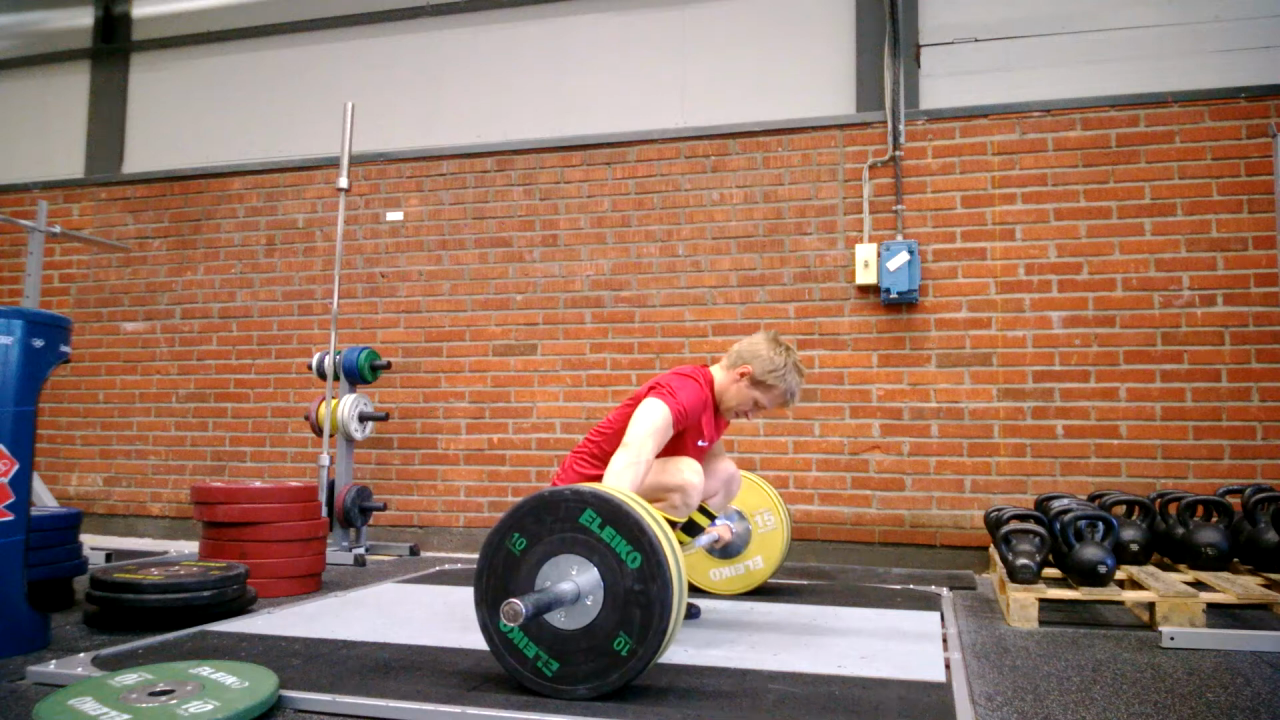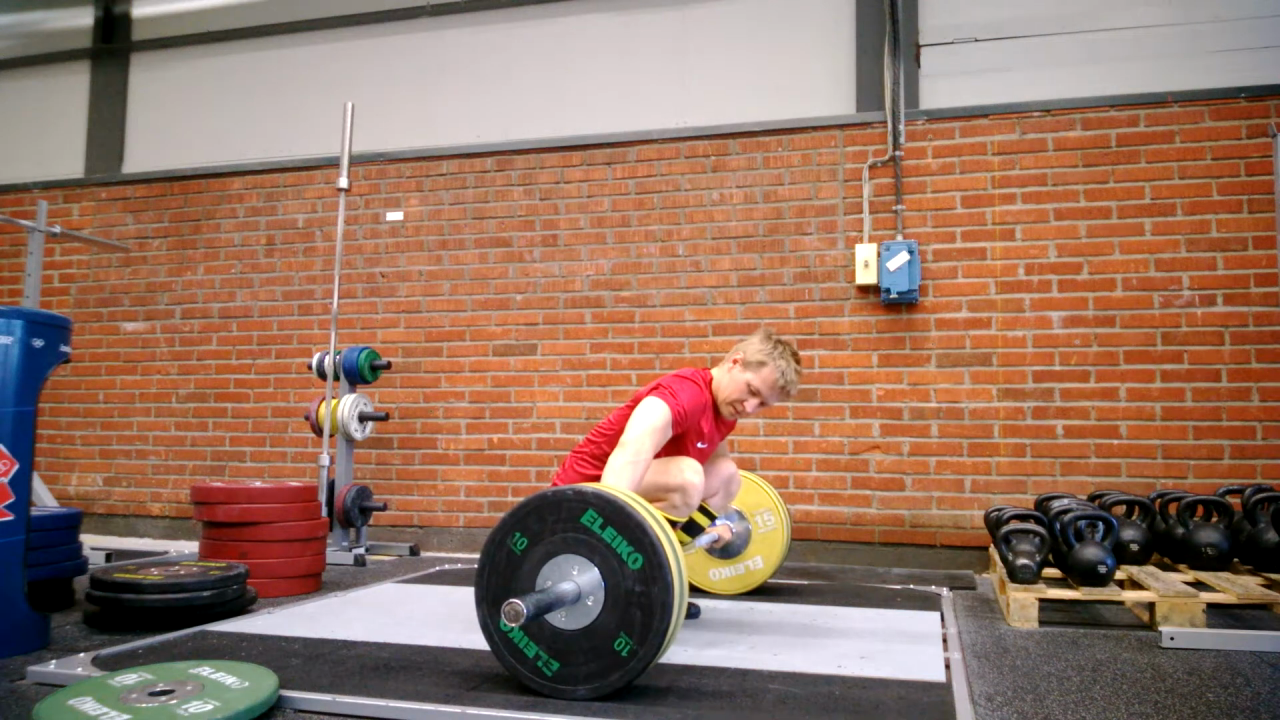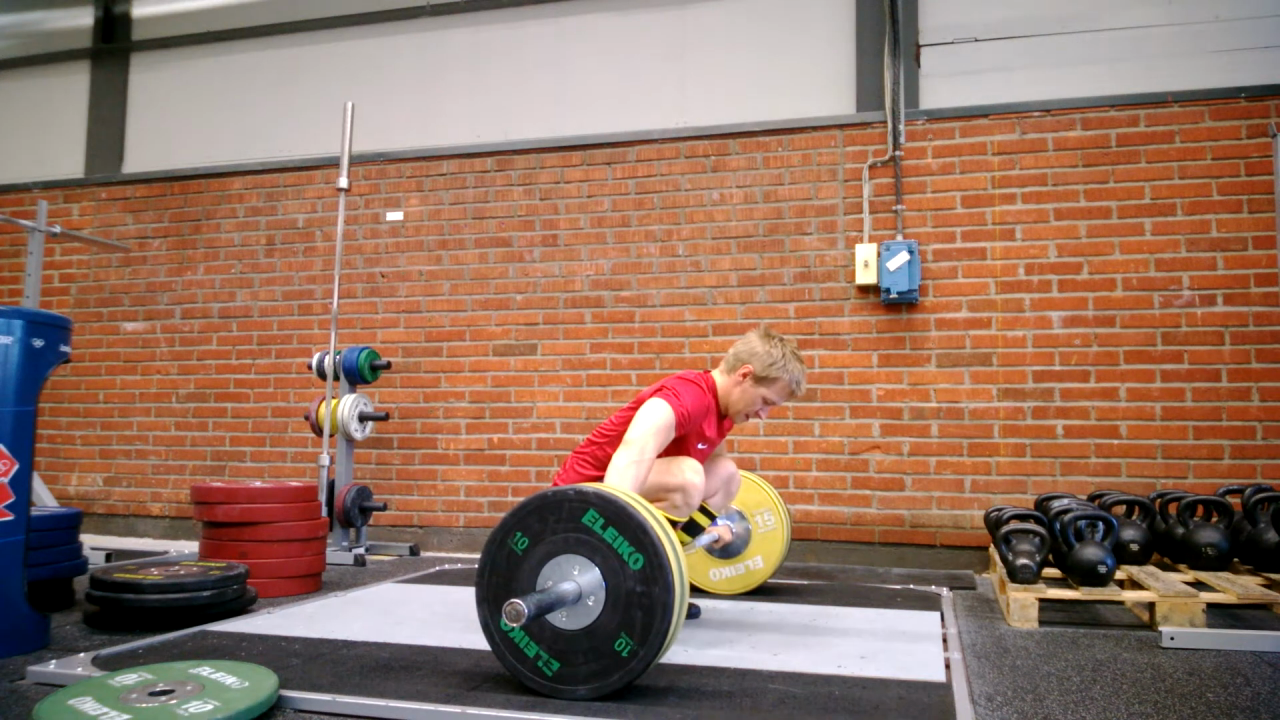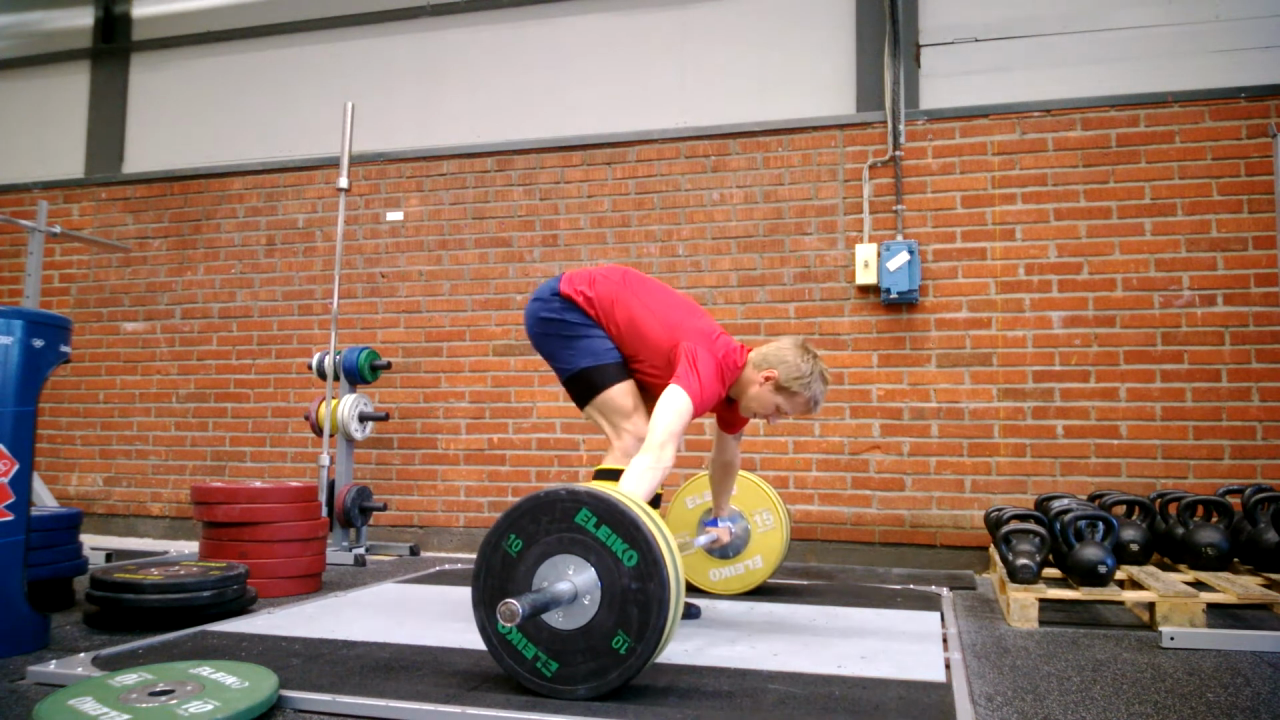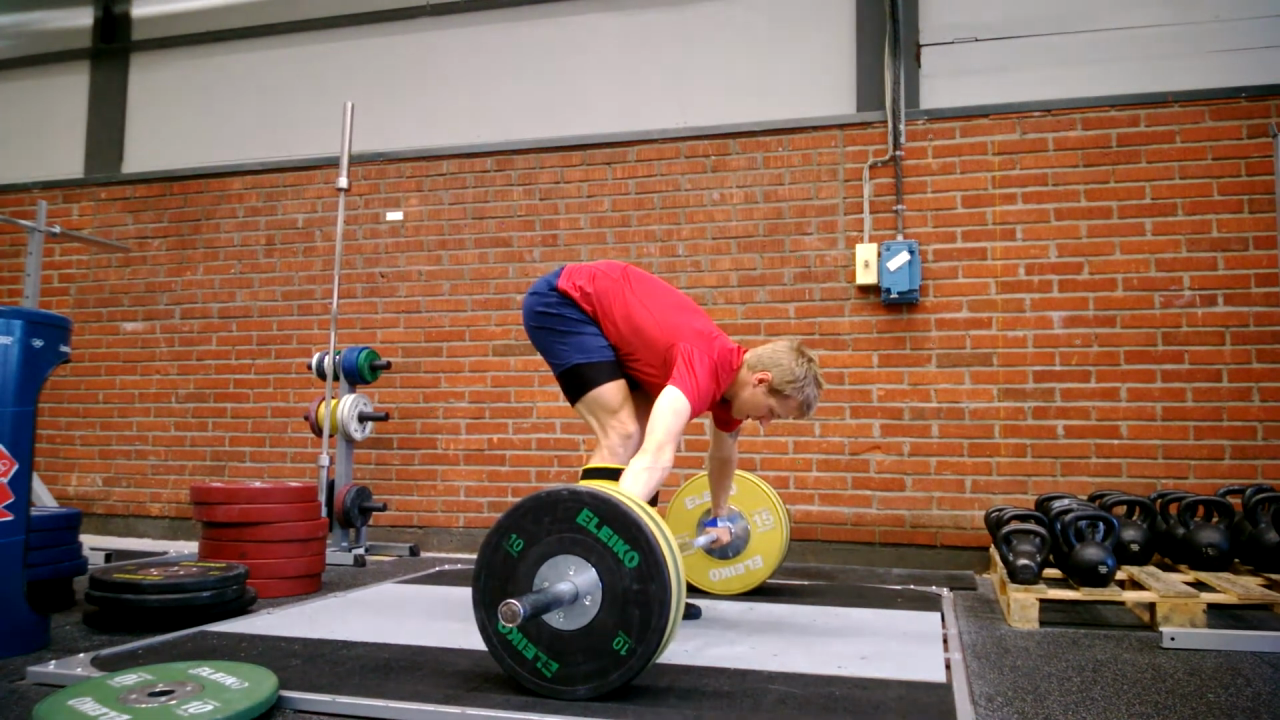
dt=1s
person 1, frame 1
left shoulder: (717, 397)
right shoulder: (684, 391)
left elbow: (710, 456)
right elbow: (633, 452)
left wrist: (710, 521)
left knee: (726, 474)
right knee: (686, 477)
person 1, frame 2
left shoulder: (725, 403)
right shoulder: (684, 393)
left elbow: (714, 456)
right elbow: (629, 455)
left wrist: (711, 520)
left knee: (726, 475)
right knee: (685, 477)
person 1, frame 3
left shoulder: (721, 403)
right shoulder: (685, 397)
left elbow: (712, 453)
right elbow: (632, 456)
left wrist: (712, 519)
left knee: (726, 475)
right knee: (686, 478)
person 1, frame 4
left shoulder: (739, 380)
right shoulder: (709, 372)
left elbow: (726, 457)
right elbow: (655, 454)
left wrist: (719, 518)
left hip: (587, 311)
right hip: (566, 305)
left knee: (652, 437)
right knee: (634, 434)
person 1, frame 5
left shoulder: (734, 376)
right shoulder: (705, 372)
left elbow: (723, 454)
right elbow: (655, 458)
left wrist: (719, 517)
left hip: (602, 308)
right hip: (564, 301)
left knee: (644, 436)
right knee: (623, 435)
